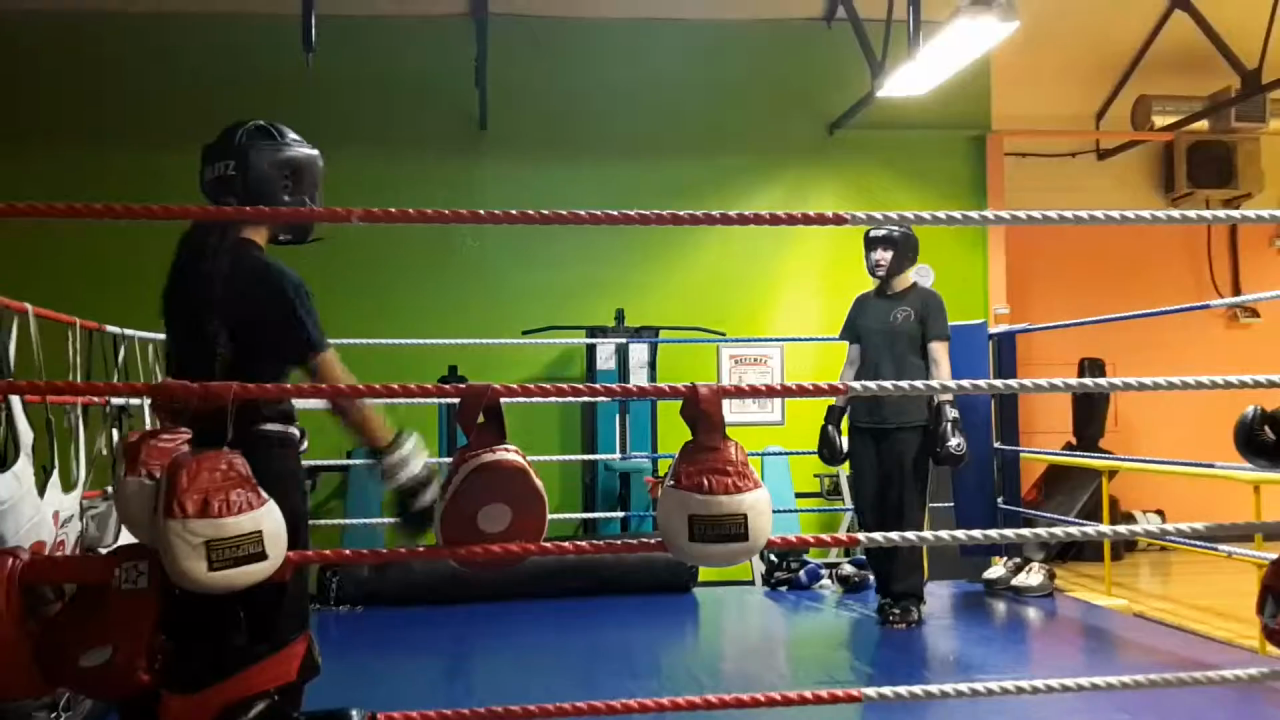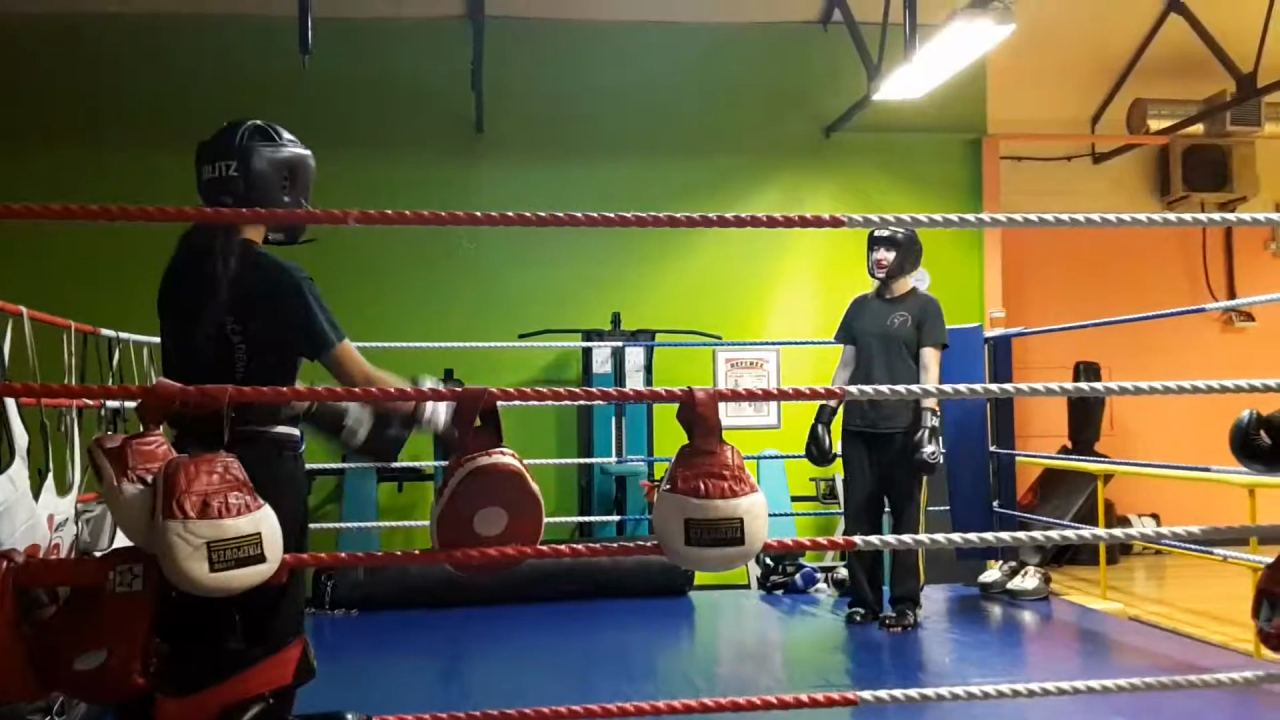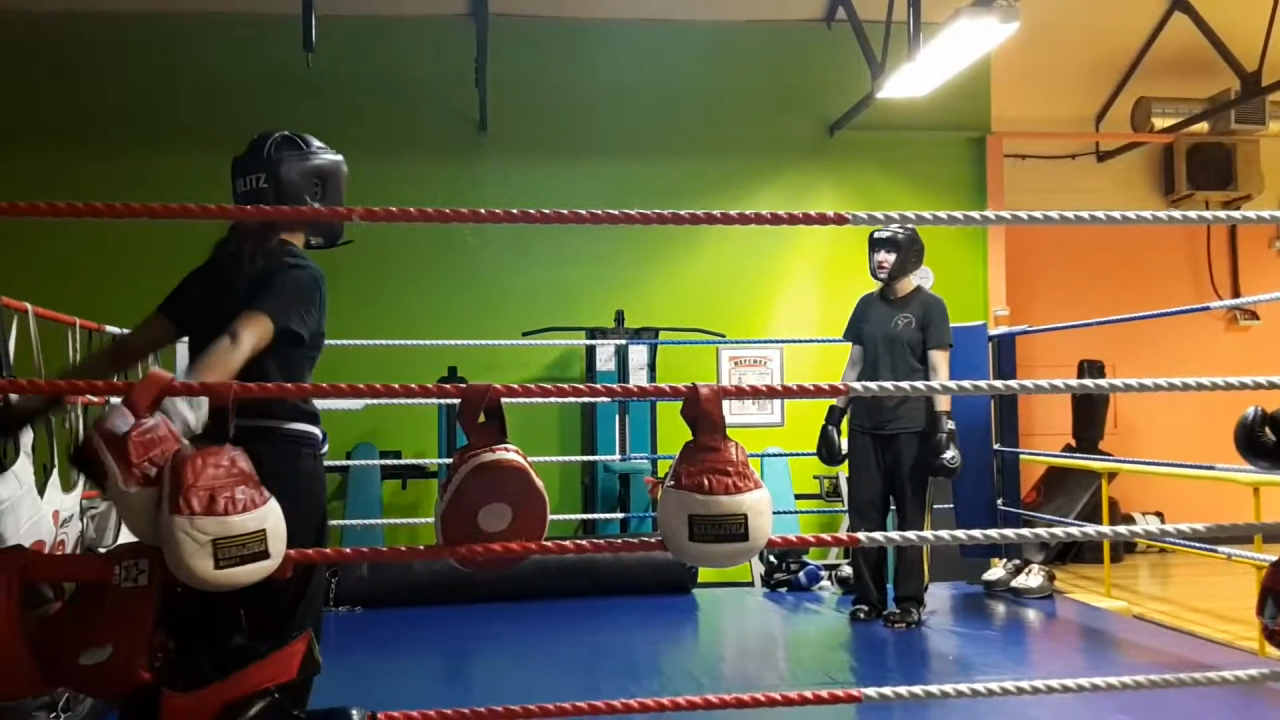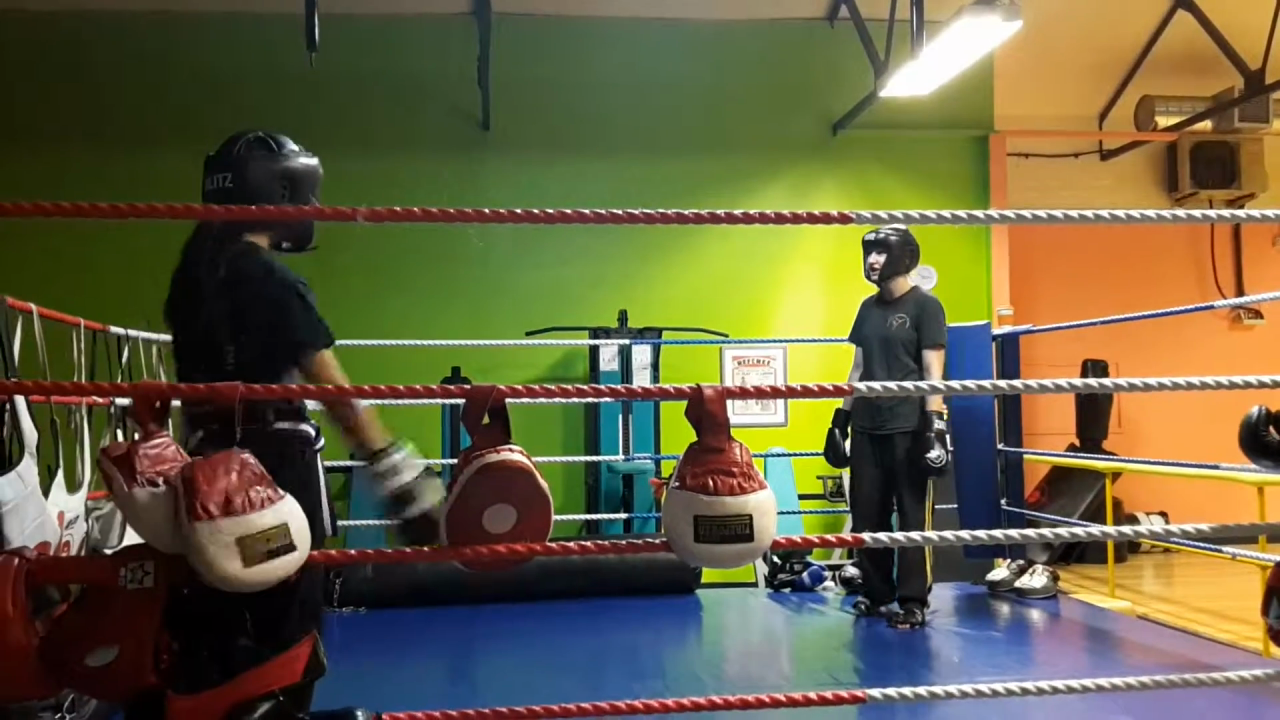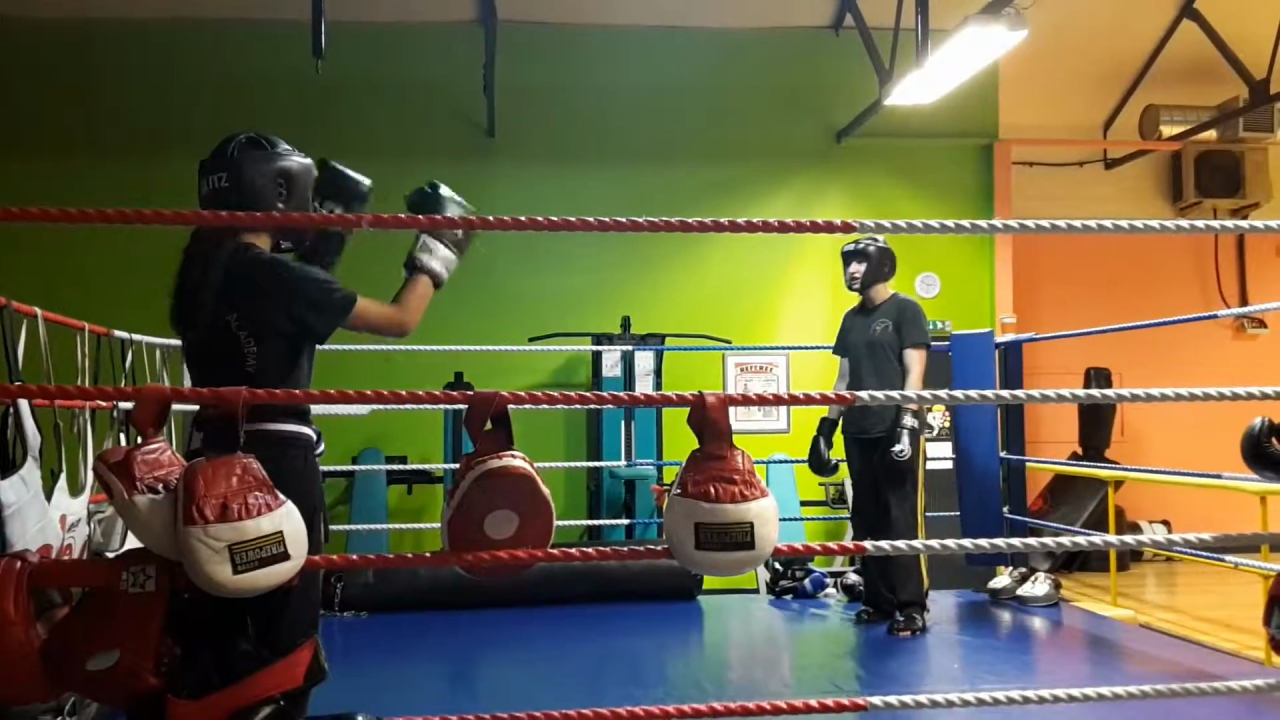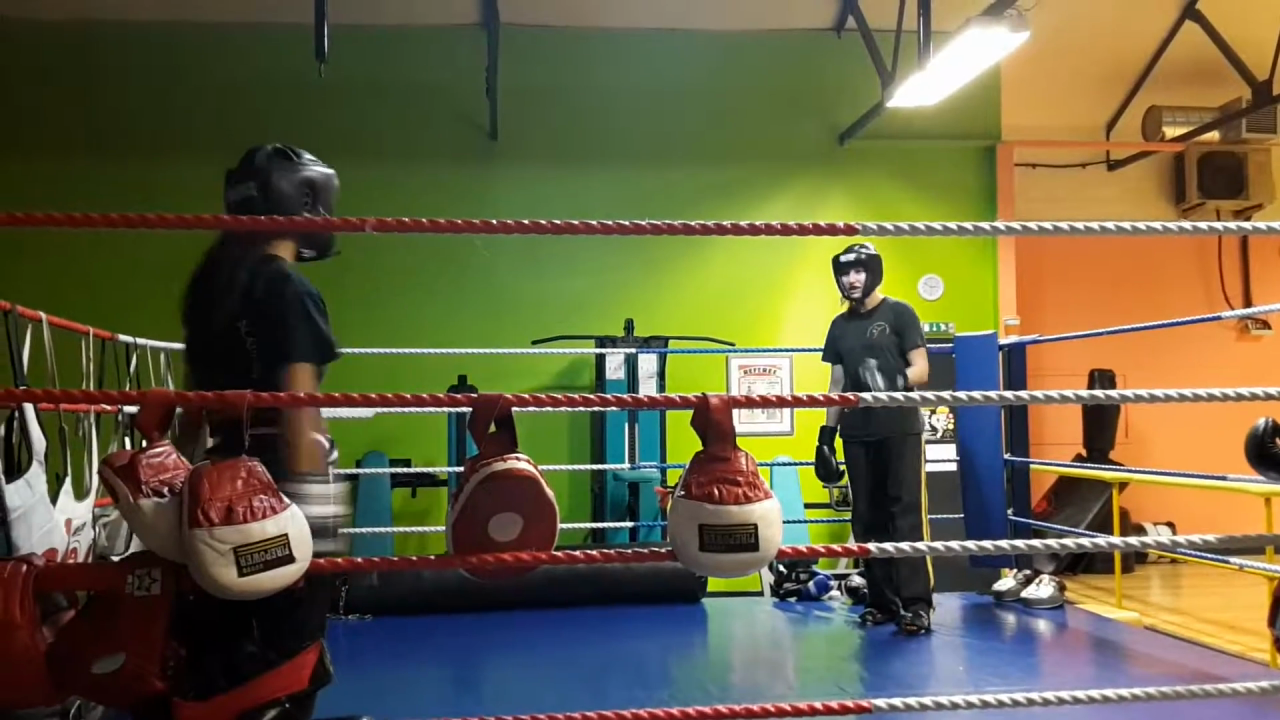
dt=0.4s
person 1, frame 1
left shoulder: (192, 266)
right shoulder: (270, 279)
right elbow: (339, 388)
right wrist: (406, 463)
left hip: (201, 458)
right hip: (258, 460)
left knee: (203, 621)
right knee: (272, 630)
person 1, frame 2
left shoulder: (187, 268)
right shoulder: (275, 279)
right elbow: (355, 375)
left wrist: (336, 414)
right wrist: (428, 404)
right hip: (261, 465)
left knee: (194, 627)
right knee: (265, 627)
person 1, frame 3
left shoulder: (218, 270)
right shoulder: (299, 277)
left elbow: (132, 345)
right elbow: (236, 346)
left hip: (217, 452)
right hip: (281, 458)
left knee: (208, 621)
right knee: (283, 625)
person 1, frame 4
left shoulder: (195, 278)
right shoulder: (272, 281)
right elbow: (335, 392)
right wrist: (407, 478)
left hip: (212, 459)
right hip: (271, 461)
left knee: (216, 625)
right knee: (282, 625)
person 1, frame 5
left shoulder: (205, 274)
right shoulder: (276, 277)
right elbow: (399, 319)
left wrist: (324, 234)
right wrist: (436, 249)
left hip: (215, 459)
right hip: (277, 461)
left knee: (211, 619)
right knee: (281, 624)
person 1, frame 6
left shoulder: (216, 283)
right shoulder: (289, 292)
left elbow: (197, 396)
right elbow: (298, 409)
right wrist: (312, 509)
left hip: (229, 465)
right hip: (281, 469)
left knee: (223, 628)
right knee: (293, 632)
person 2, frame 1
left shoulder: (926, 301)
right shoulder: (863, 304)
left elbow: (939, 362)
left wrist: (947, 414)
right wrist: (833, 416)
left hip: (910, 423)
right hip: (864, 422)
left knee: (907, 512)
right knee: (869, 511)
left ankle: (908, 597)
right ankle: (886, 589)
person 2, frame 2
left shoulder: (924, 306)
right shoulder: (860, 306)
left elbow: (929, 369)
left wrist: (928, 422)
right wrist: (824, 416)
left hip: (902, 428)
right hip: (858, 427)
left knee: (905, 517)
right knee: (859, 516)
left ankle: (905, 603)
right ankle: (864, 600)
person 2, frame 3
left shoulder: (929, 306)
right shoulder: (866, 305)
left elbow: (939, 371)
left wrist: (943, 427)
right wrist: (834, 416)
left hip: (911, 428)
right hip: (865, 427)
left knee: (911, 516)
right knee: (864, 514)
left ankle: (909, 601)
right ankle: (867, 598)
person 2, frame 4
left shoulder: (925, 306)
right shoulder: (868, 307)
left elbow: (933, 371)
left wrist: (935, 427)
right wrist: (841, 419)
left hip: (907, 427)
right hip: (866, 427)
left knee: (912, 515)
right knee: (865, 514)
left ankle: (912, 601)
right ankle: (876, 593)
person 2, frame 5
left shoulder: (906, 310)
right shoulder: (851, 318)
left elbow: (915, 372)
left wrist: (907, 424)
right wrist: (825, 428)
left hip: (893, 430)
right hip: (858, 432)
left knee: (901, 519)
right knee: (866, 520)
left ankle: (911, 607)
right ankle: (878, 600)
person 2, frame 6
left shoulder: (899, 313)
right shoulder: (839, 325)
left elbow: (921, 369)
left wrist: (892, 381)
right wrist: (826, 436)
left hip: (899, 428)
right hip: (857, 434)
left knee: (906, 514)
right knee: (867, 520)
left ankle: (917, 603)
right ankle: (882, 601)
